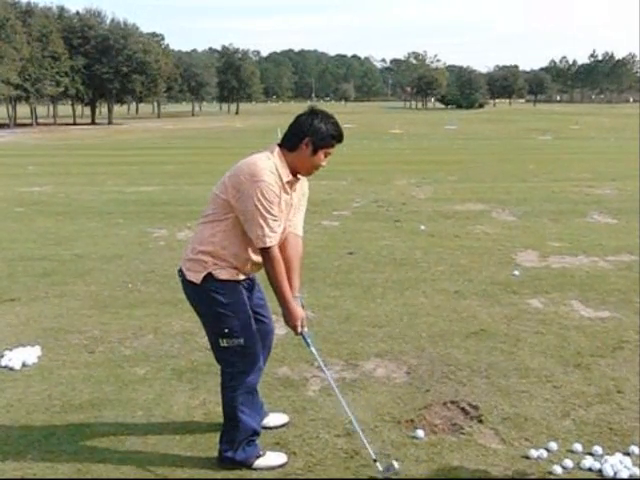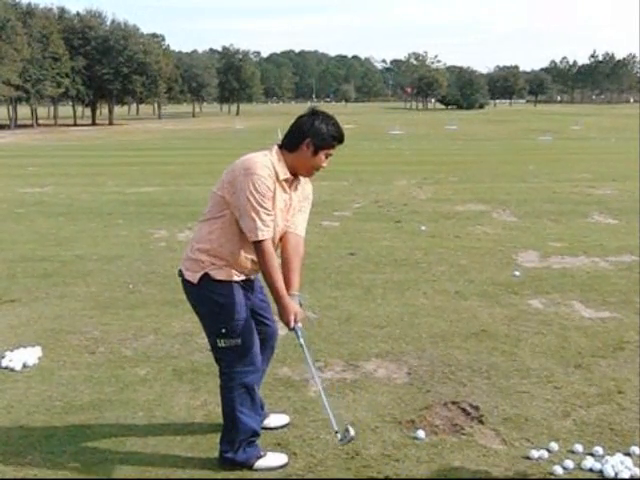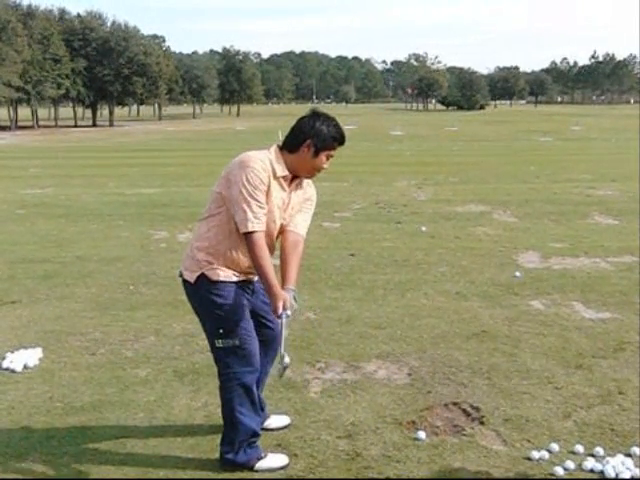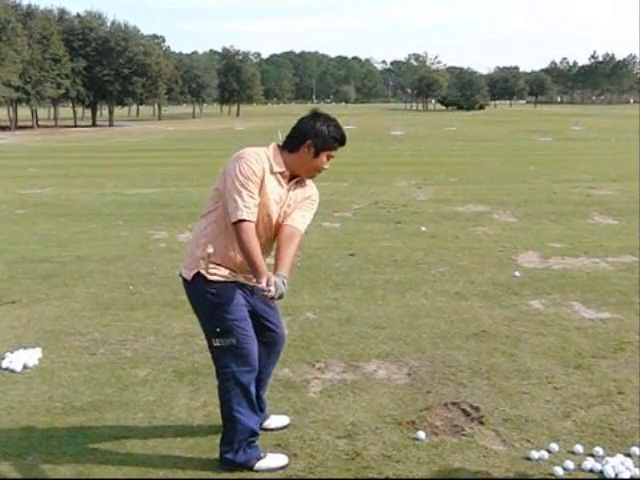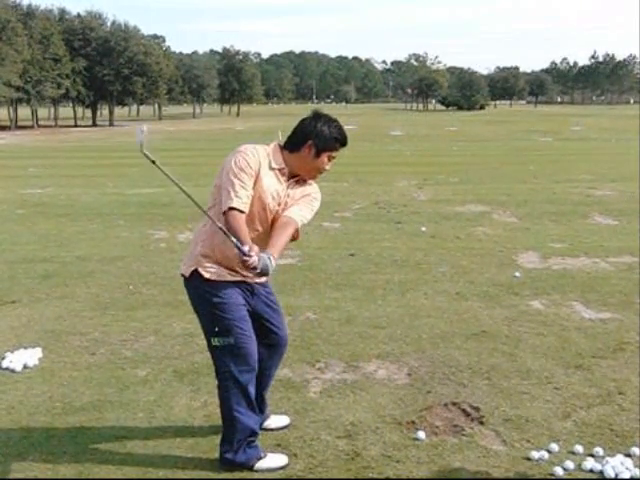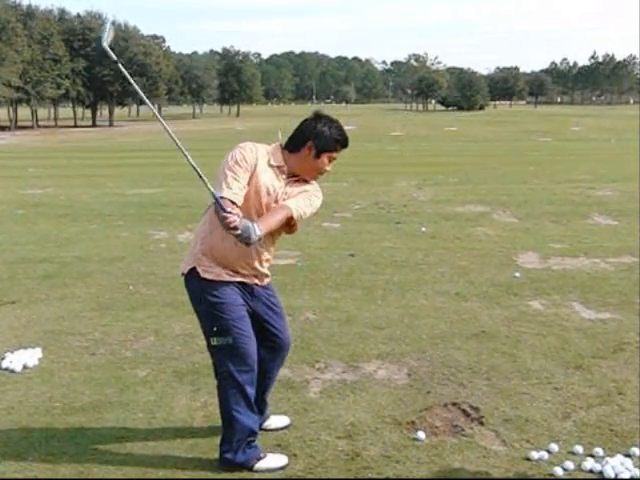
dt=0.4s
person 1, frame 1
left shoulder: (299, 182)
right shoulder: (260, 175)
left elbow: (291, 239)
right elbow: (269, 248)
left wrist: (295, 297)
right wrist: (288, 304)
left hip: (239, 271)
right hip: (211, 274)
left knee: (261, 336)
right knee: (243, 356)
left ankle: (250, 411)
right ankle: (239, 448)
person 1, frame 2
left shoulder: (302, 187)
right shoulder: (256, 171)
left elbow: (293, 240)
right elbow: (262, 243)
left wrist: (293, 296)
right wrist: (282, 300)
left hip: (243, 273)
right hip: (211, 273)
left knee: (264, 336)
right knee: (242, 358)
left ankle: (251, 411)
right ankle: (239, 449)
person 1, frame 3
left shoulder: (305, 192)
right shoulder: (253, 167)
left elbow: (293, 239)
right elbow: (252, 235)
left wrist: (289, 289)
right wrist: (274, 290)
left hip: (246, 275)
right hip: (211, 274)
left knee: (268, 339)
right knee: (242, 358)
left ankle: (251, 412)
right ankle: (240, 450)
person 1, frame 4
left shoulder: (307, 193)
right shoulder: (250, 162)
left elbow: (291, 233)
right elbow: (242, 223)
left wrist: (280, 277)
right wrist: (261, 273)
left hip: (248, 275)
right hip: (210, 274)
left knee: (271, 338)
right knee: (240, 358)
left ankle: (252, 412)
right ankle: (240, 450)
person 1, frame 5
left shoulder: (309, 193)
right shoulder: (249, 158)
left elbow: (287, 224)
right elbow: (232, 212)
left wrist: (267, 258)
right wrist: (246, 247)
left hip: (251, 276)
right hip: (212, 272)
left knee: (274, 340)
right knee: (240, 358)
left ankle: (252, 413)
right ankle: (240, 449)
person 1, frame 6
left shoulder: (310, 193)
right shoulder: (249, 155)
left elbow: (282, 213)
right elbow: (225, 204)
left wrist: (253, 228)
right wrist: (232, 220)
left hip: (255, 277)
right hip: (212, 273)
left knee: (276, 343)
right knee: (239, 359)
left ankle: (253, 413)
right ankle: (240, 450)
